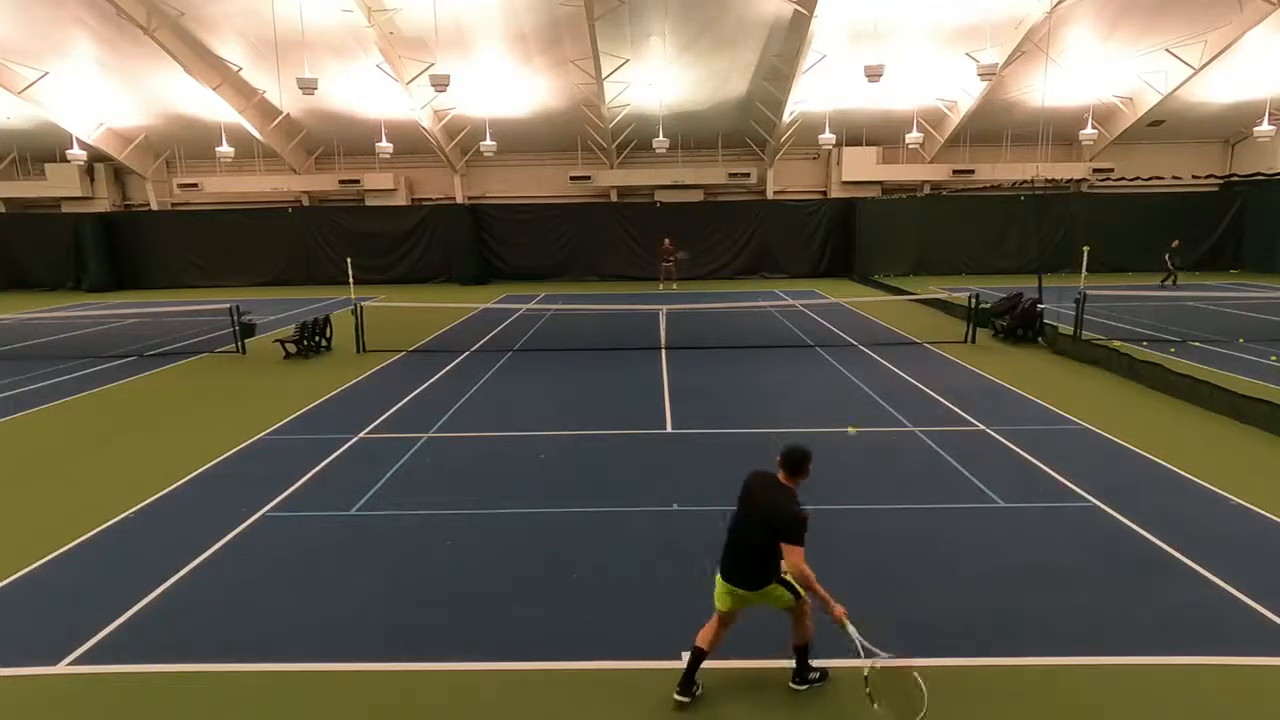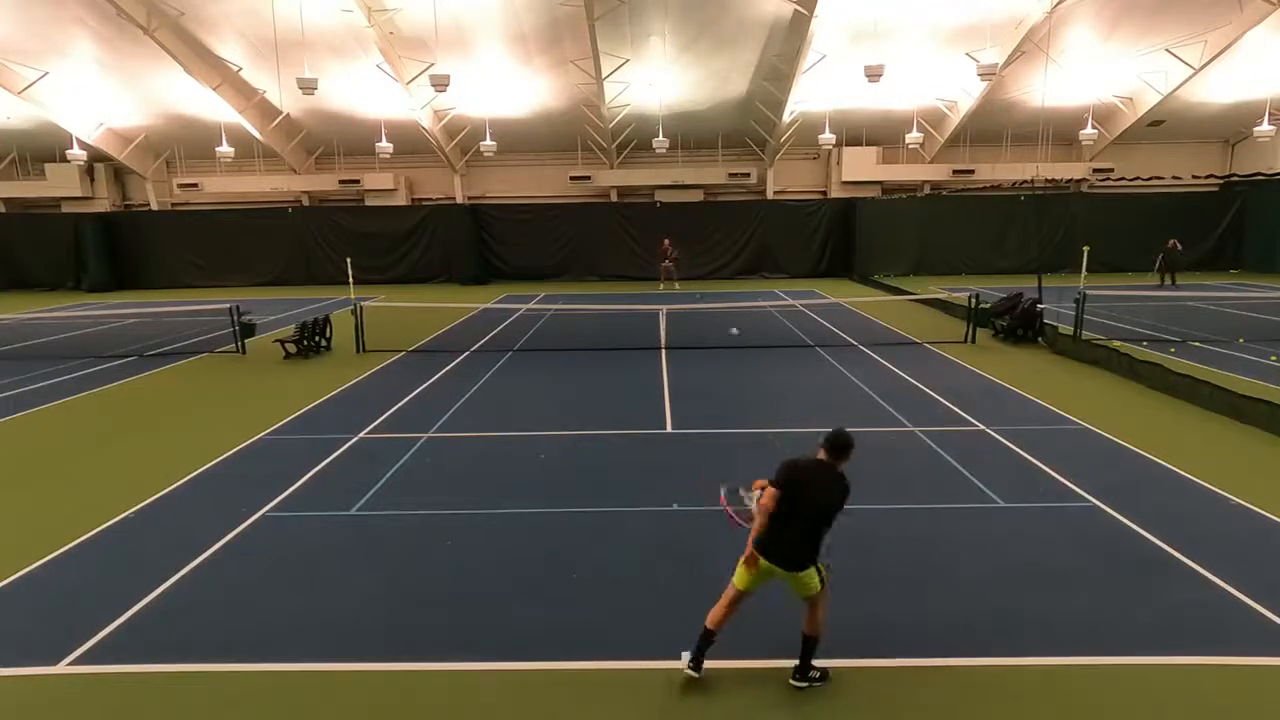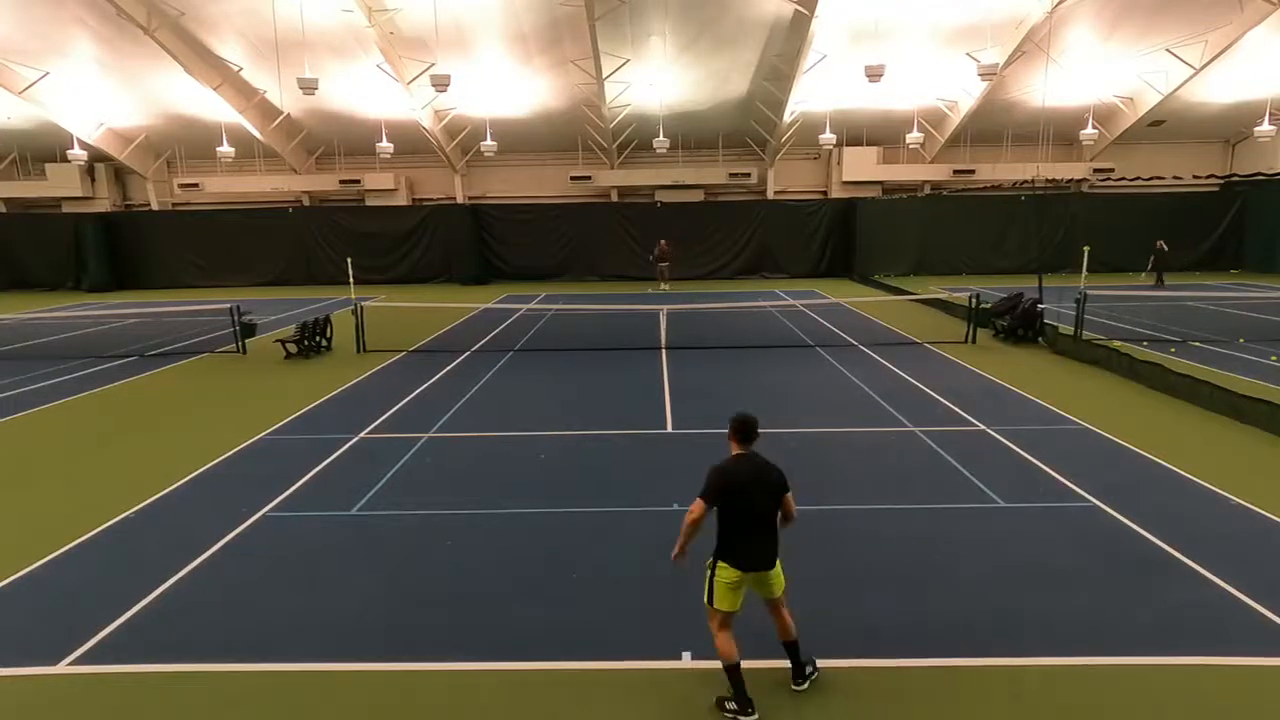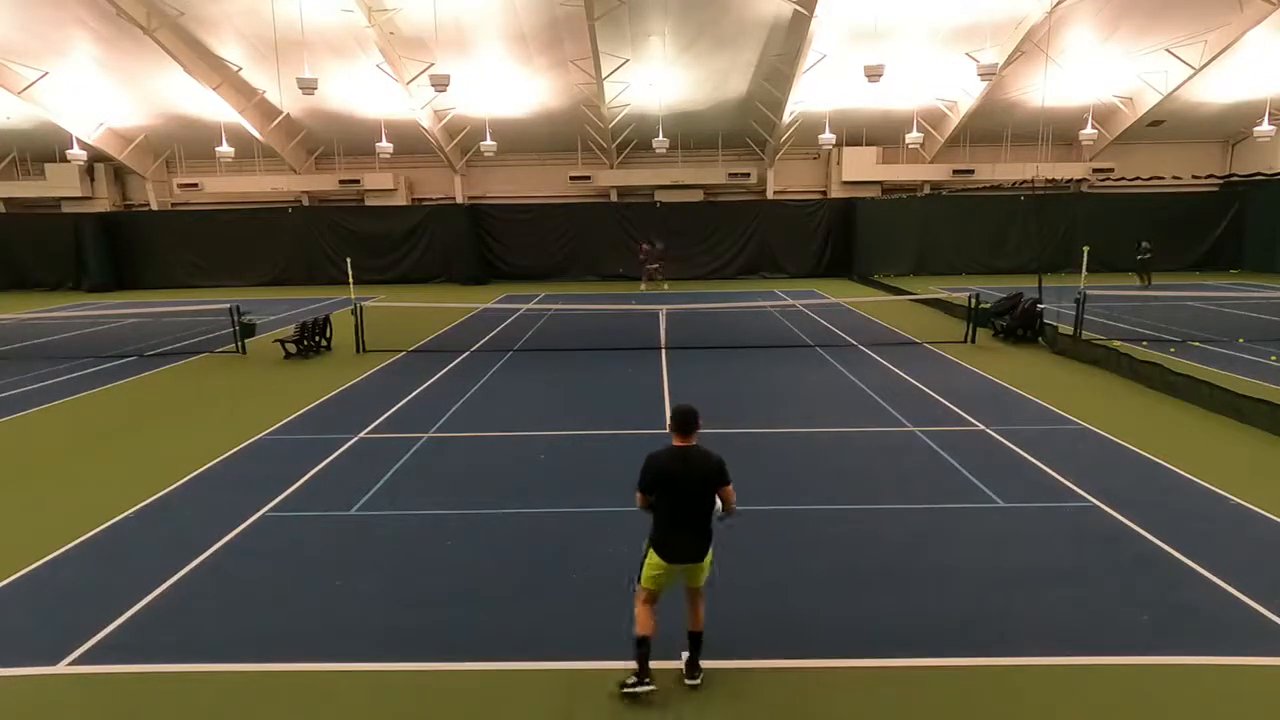
dt=0.5s
person 1, frame 1
left shoulder: (757, 479)
right shoulder: (792, 513)
right elbow: (796, 567)
right wrist: (830, 604)
left hip: (728, 570)
right hip: (761, 580)
left knee: (720, 621)
right knee: (802, 610)
left ankle: (685, 685)
right ankle: (802, 673)
person 1, frame 2
left shoulder: (794, 466)
right shoulder: (842, 488)
left elbow: (766, 504)
left wrist: (752, 542)
left hip: (763, 550)
right hip: (800, 561)
left knee: (730, 600)
right knee: (817, 602)
left ankle: (696, 661)
right ankle: (803, 670)
person 1, frame 3
left shoulder: (721, 472)
right shoulder: (774, 472)
left elbow: (696, 516)
right elbow: (789, 514)
left wrist: (681, 546)
left hip: (730, 562)
right hip: (767, 559)
left knee: (720, 626)
right knee: (779, 609)
right ankle: (799, 672)
person 1, frame 4
left shoulder: (654, 461)
right shoulder: (714, 462)
left elbow: (642, 504)
right elbow: (729, 507)
right wrist: (723, 512)
left hip: (663, 548)
right hip: (699, 549)
left knee: (644, 604)
right knee: (695, 601)
left ankle: (642, 674)
right ankle: (693, 667)
